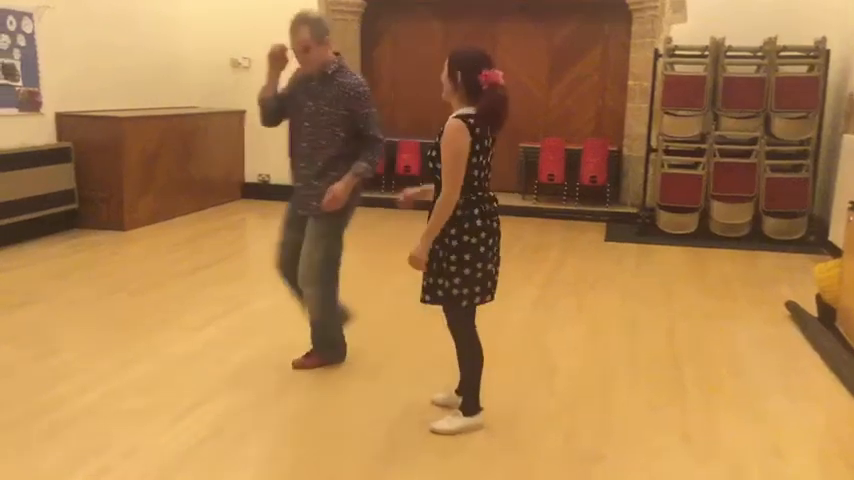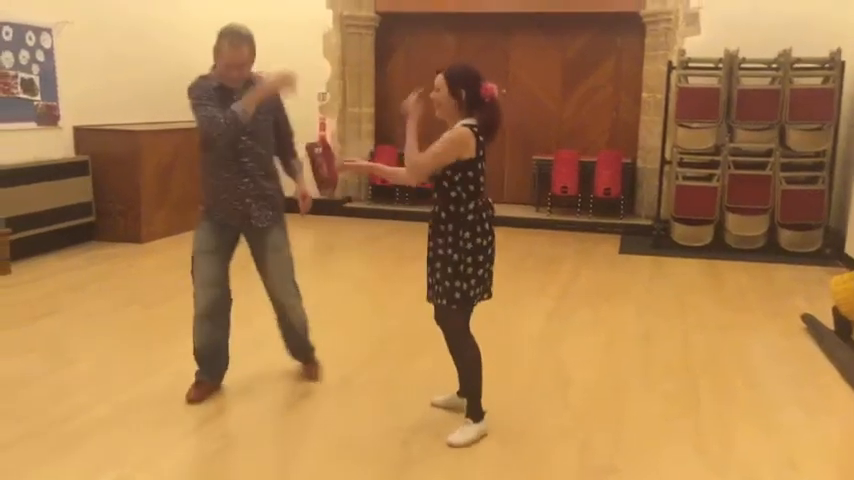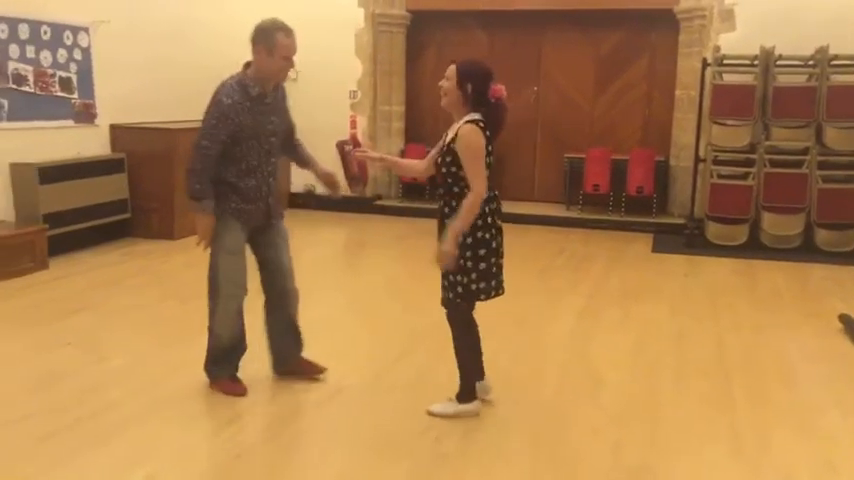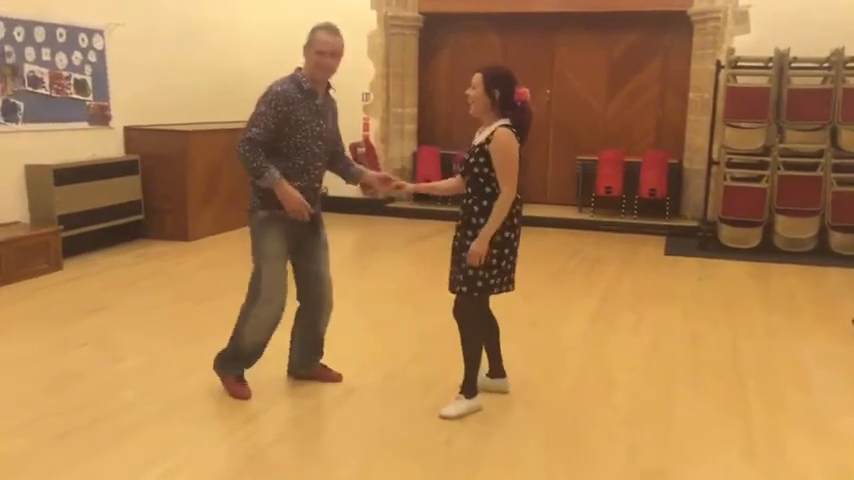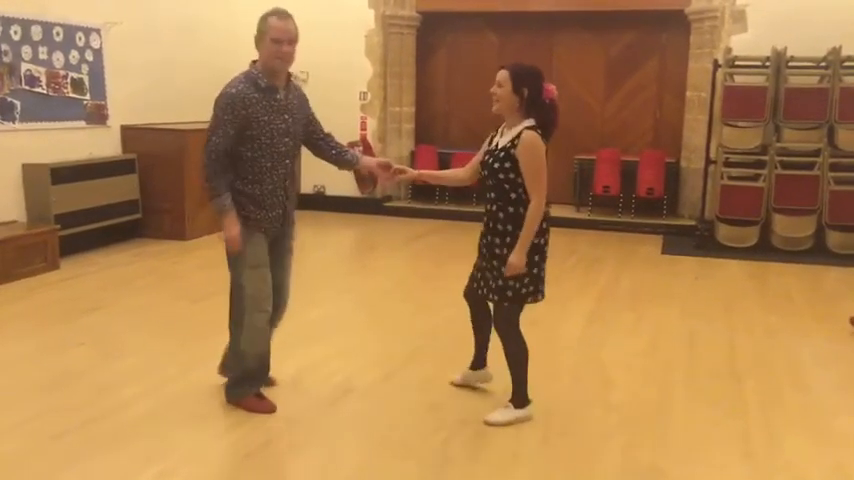
dt=0.7s
person 1, frame 1
left shoulder: (351, 86)
right shoulder: (301, 80)
left elbow: (373, 144)
right elbow: (269, 117)
left wrist: (348, 182)
right wrist: (273, 73)
left hip: (331, 195)
right hip: (303, 193)
left knee: (314, 274)
right knee: (287, 265)
left ankle: (328, 347)
right ankle: (334, 315)
person 1, frame 2
left shoulder: (267, 91)
right shoulder: (202, 90)
left elbow: (284, 142)
right elbow: (220, 131)
left wrist: (298, 180)
right wrist: (257, 94)
left hip: (265, 206)
right hip: (217, 209)
left knee: (283, 287)
right knee: (209, 294)
left ankle: (303, 351)
right ankle: (209, 374)
person 1, frame 3
left shoulder: (277, 92)
right shoulder: (229, 98)
right elbow: (203, 158)
left wrist: (314, 166)
right wrist: (205, 212)
left hip: (268, 206)
right hip: (232, 208)
left knee: (283, 282)
right knee: (229, 291)
left ankle: (288, 356)
right ankle: (221, 368)
person 1, frame 4
left shoulder: (329, 104)
right shoulder: (280, 94)
left elbow: (333, 157)
right elbow: (250, 148)
left wrist: (365, 176)
right wrist: (280, 187)
left hip: (309, 213)
right hip: (272, 212)
left knee: (319, 293)
right knee: (269, 295)
left ankle: (305, 361)
right ankle: (231, 365)
person 1, frame 5
left shoulder: (295, 95)
right shoulder: (236, 95)
left elbow: (319, 141)
right elbow: (214, 160)
left wrist: (364, 162)
right wrist: (228, 215)
left hip: (282, 215)
right hip: (247, 217)
left knee: (276, 298)
right knee: (254, 301)
left ankle: (236, 360)
right ankle: (243, 385)
person 2, frame 1
left shoulder: (457, 126)
right shoulder: (480, 122)
left elbow: (451, 193)
left wrist: (424, 242)
right wrist: (422, 191)
left hip: (462, 231)
right hip: (476, 226)
left knee: (460, 320)
right knee: (459, 316)
left ankle: (471, 410)
right ankle: (464, 391)
person 2, frame 2
left shoulder: (462, 135)
right shoulder: (455, 135)
left elbow: (417, 166)
right elbow: (415, 176)
left wrist: (412, 120)
right wrist: (369, 168)
left hip: (466, 239)
right hip: (452, 235)
left knee: (455, 325)
right knee: (450, 319)
left ankle: (476, 417)
right ankle: (467, 393)
person 2, frame 3
left shoulder: (470, 131)
right shoulder: (458, 128)
left elbow: (478, 191)
right elbow: (425, 168)
left wrist: (451, 237)
right wrist: (381, 159)
left hip: (471, 232)
right hip: (461, 229)
left knee: (458, 312)
right knee: (459, 308)
left ankle: (467, 398)
right ankle: (477, 379)
person 2, frame 4
left shoulder: (503, 136)
right shoulder: (483, 133)
left elbow: (508, 194)
right elbow: (464, 183)
left wrist: (484, 239)
right wrist: (416, 187)
left hip: (492, 233)
right hip: (474, 228)
left knee: (465, 309)
right knee: (477, 307)
left ankle: (469, 394)
right ankle: (496, 375)
person 2, frame 5
left shoulder: (529, 139)
right shoulder: (500, 133)
left elbow: (537, 200)
right elbow: (468, 175)
left wrist: (522, 250)
right wrist: (418, 175)
left hip: (519, 237)
right hip: (496, 232)
left knee: (506, 318)
right knee: (475, 295)
left ankle: (520, 403)
right ankle: (478, 368)
